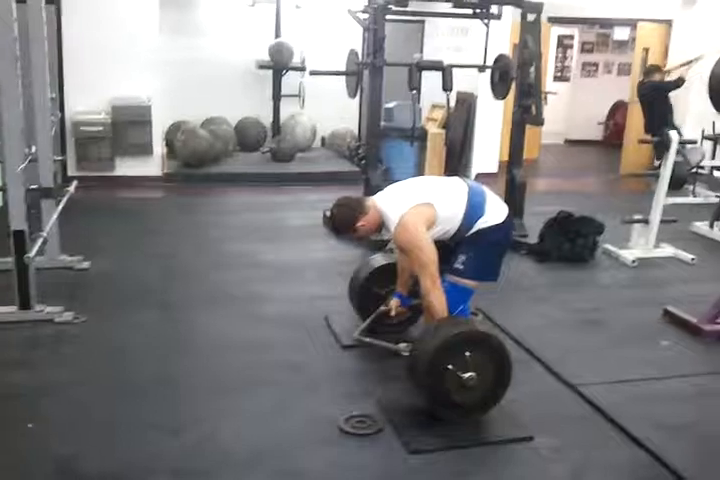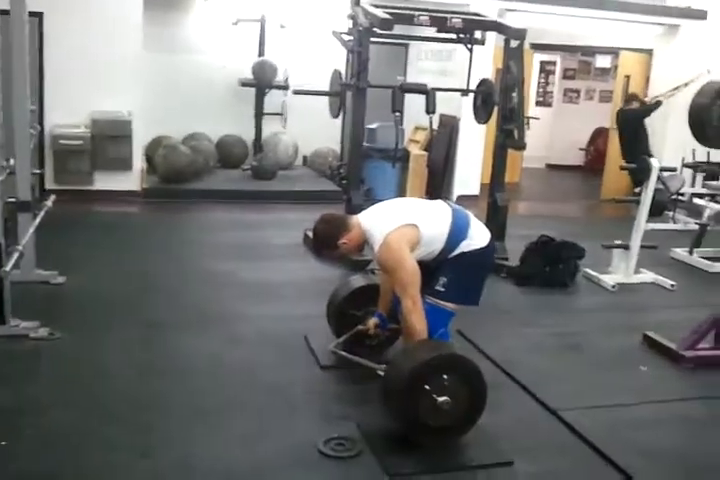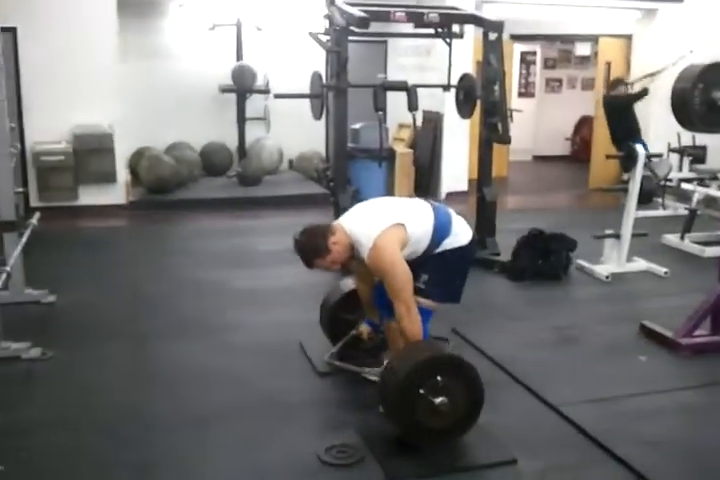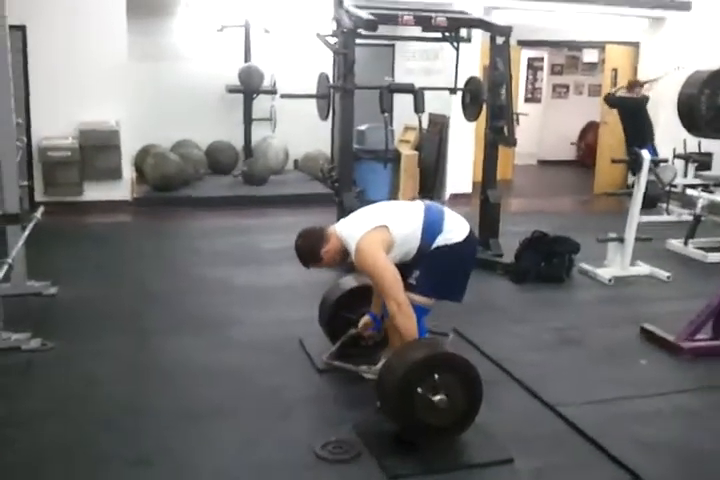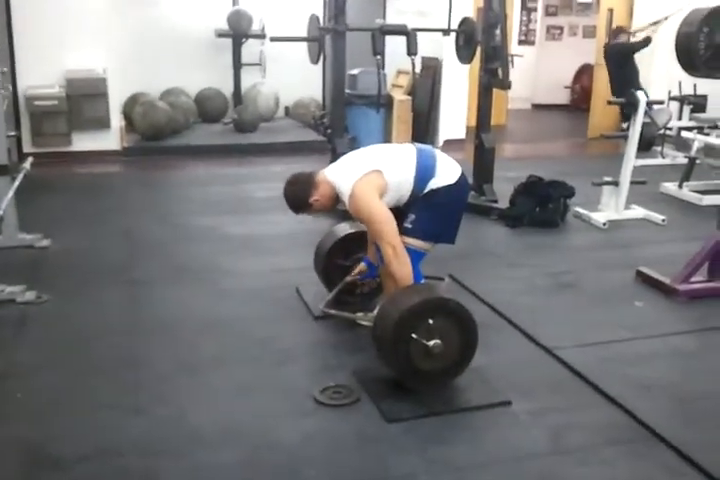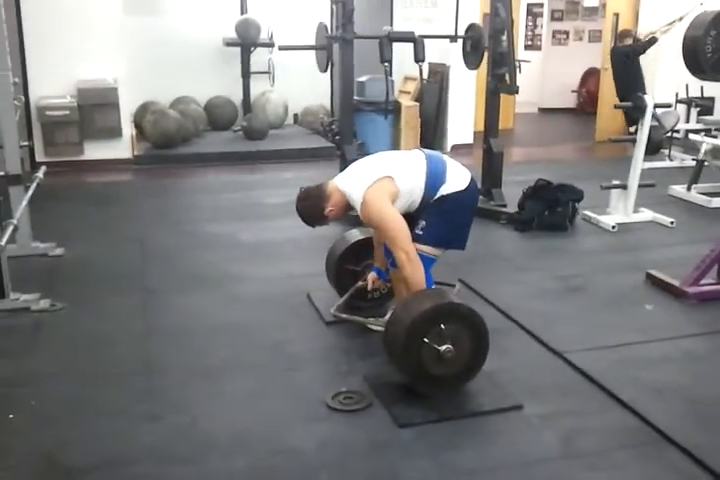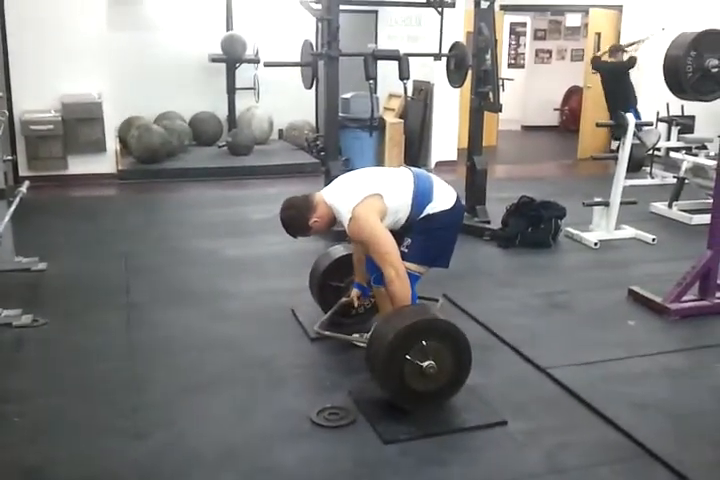
dt=0.7s
person 1, frame 1
left shoulder: (406, 224)
right shoulder: (383, 202)
left elbow: (431, 282)
right elbow: (406, 252)
right wrist: (401, 294)
left hip: (491, 223)
right hip: (465, 213)
left knee: (451, 298)
right knee: (426, 279)
person 1, frame 2
left shoulder: (389, 243)
right shoulder: (366, 220)
left elbow: (412, 303)
right elbow: (389, 273)
right wrist: (381, 315)
left hip: (472, 246)
right hip: (446, 235)
left knee: (431, 322)
right knee: (403, 298)
person 1, frame 3
left shoulder: (378, 248)
right shoulder: (344, 230)
left elbow: (406, 307)
right elbow: (364, 278)
right wrist: (371, 321)
left hip: (452, 243)
right hip: (427, 232)
left knee: (415, 311)
right knee: (383, 299)
person 1, frame 4
left shoulder: (363, 248)
right shoulder: (349, 229)
left elbow: (398, 303)
right elbow: (383, 278)
right wrist: (374, 315)
left hip: (453, 241)
right hip: (433, 232)
left knee: (410, 312)
right knee: (391, 293)
person 1, frame 5
left shoulder: (358, 194)
right shoulder: (336, 174)
left elbow: (393, 248)
right elbow: (378, 224)
right wrist: (370, 261)
left hip: (446, 184)
right hip: (426, 175)
left knee: (405, 256)
right knee: (385, 245)
person 1, frame 6
left shoulder: (368, 201)
right shoulder: (346, 183)
left elbow: (407, 254)
right elbow: (385, 230)
right wrist: (379, 269)
left hip: (455, 191)
right hip: (432, 182)
left knee: (416, 264)
right knee: (394, 250)
person 1, frame 7
left shoulder: (358, 216)
right shoulder: (335, 194)
left elbow: (394, 271)
right elbow: (360, 242)
right wrist: (360, 284)
left hip: (440, 209)
right hip: (415, 199)
left knee: (401, 278)
right knee: (376, 266)
